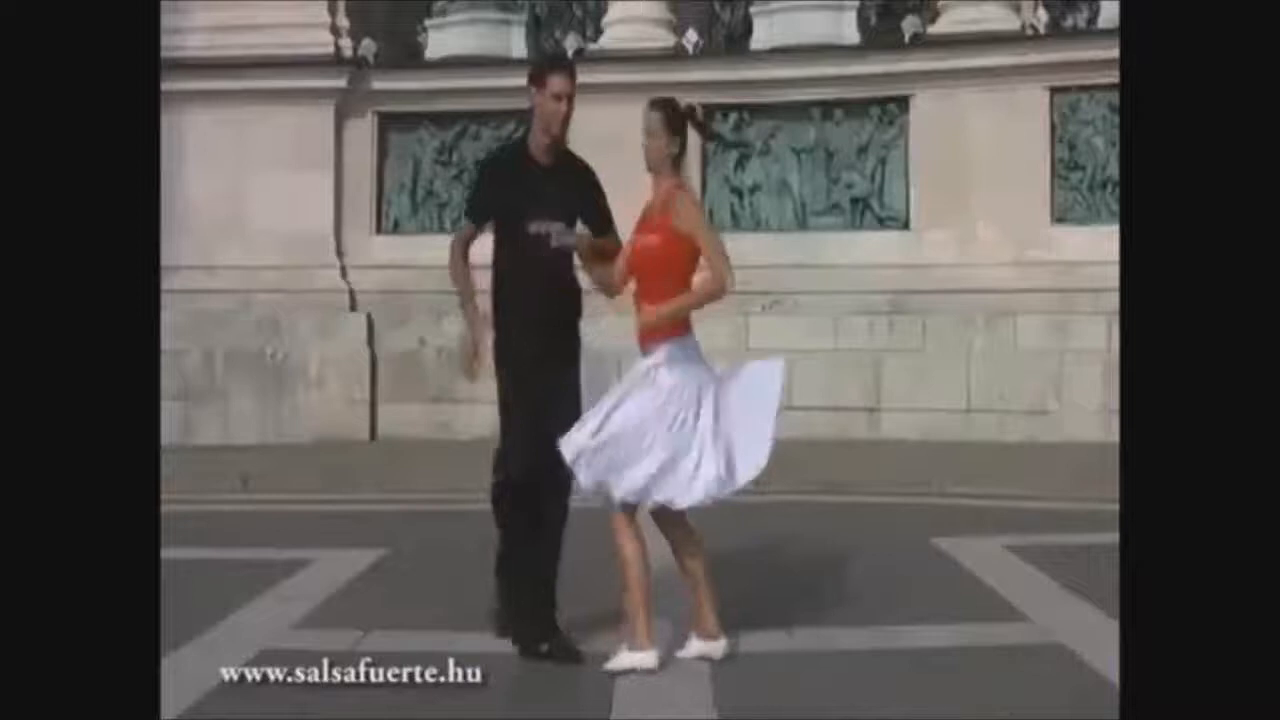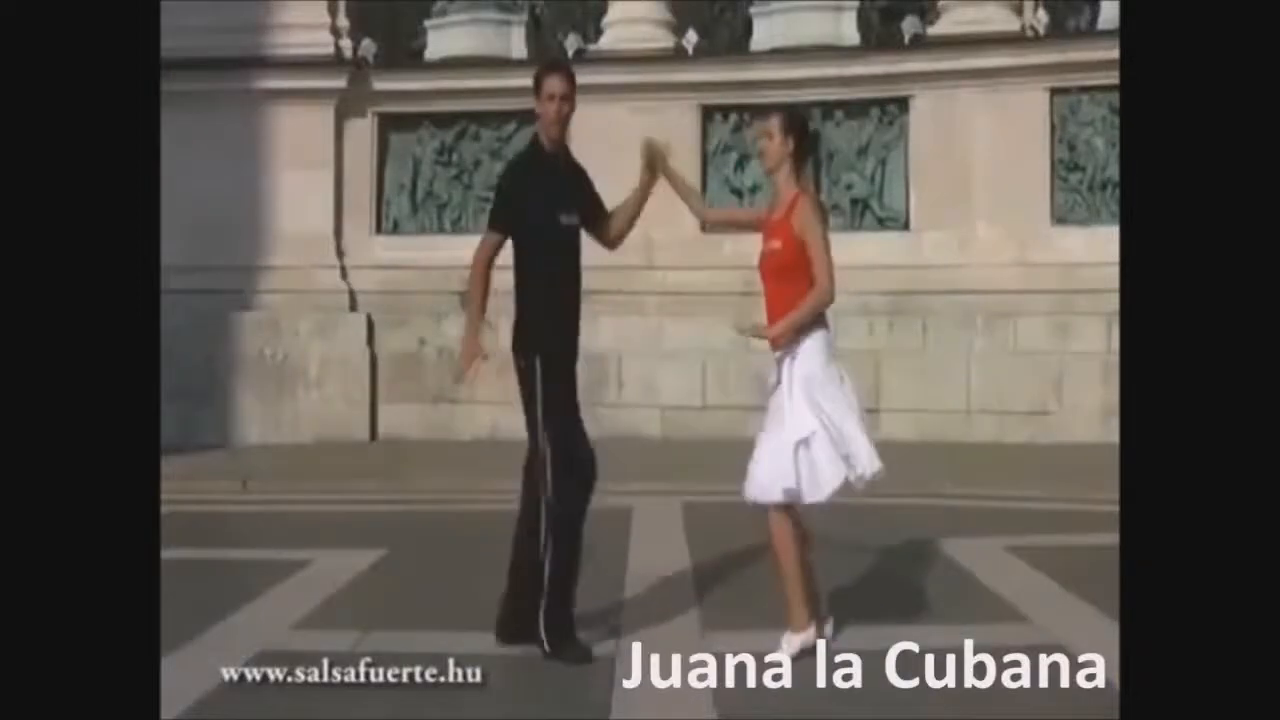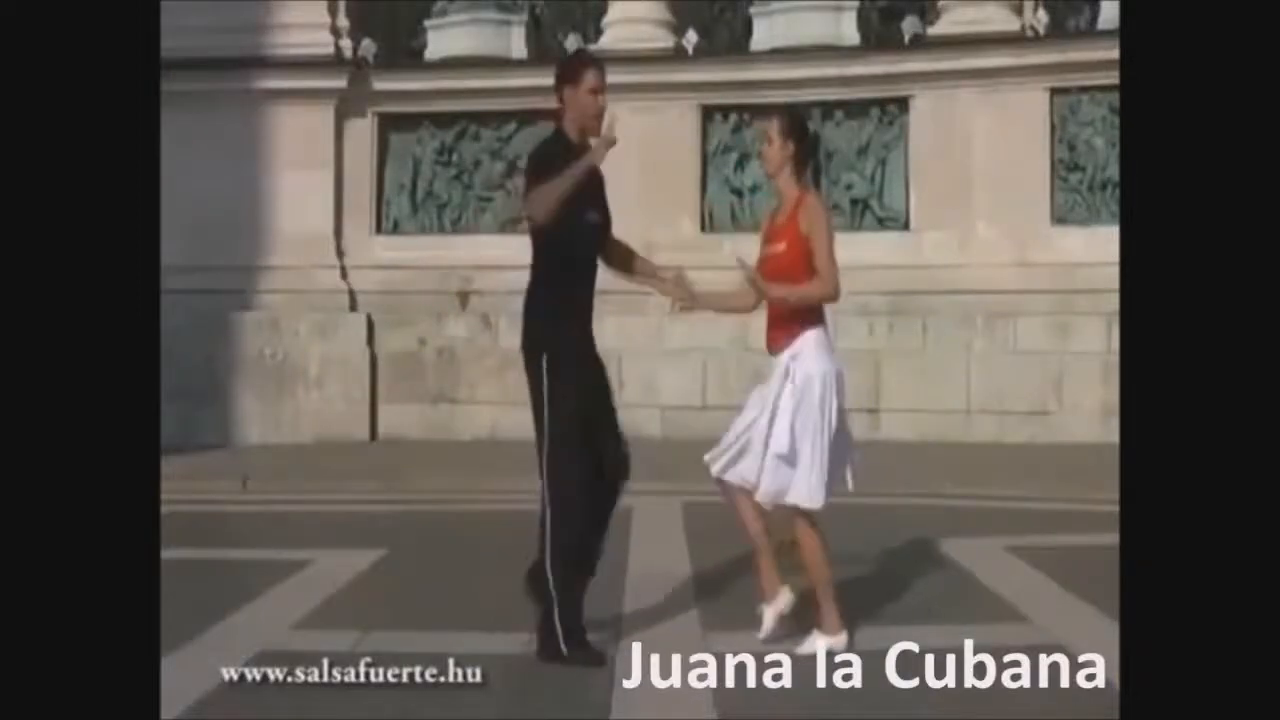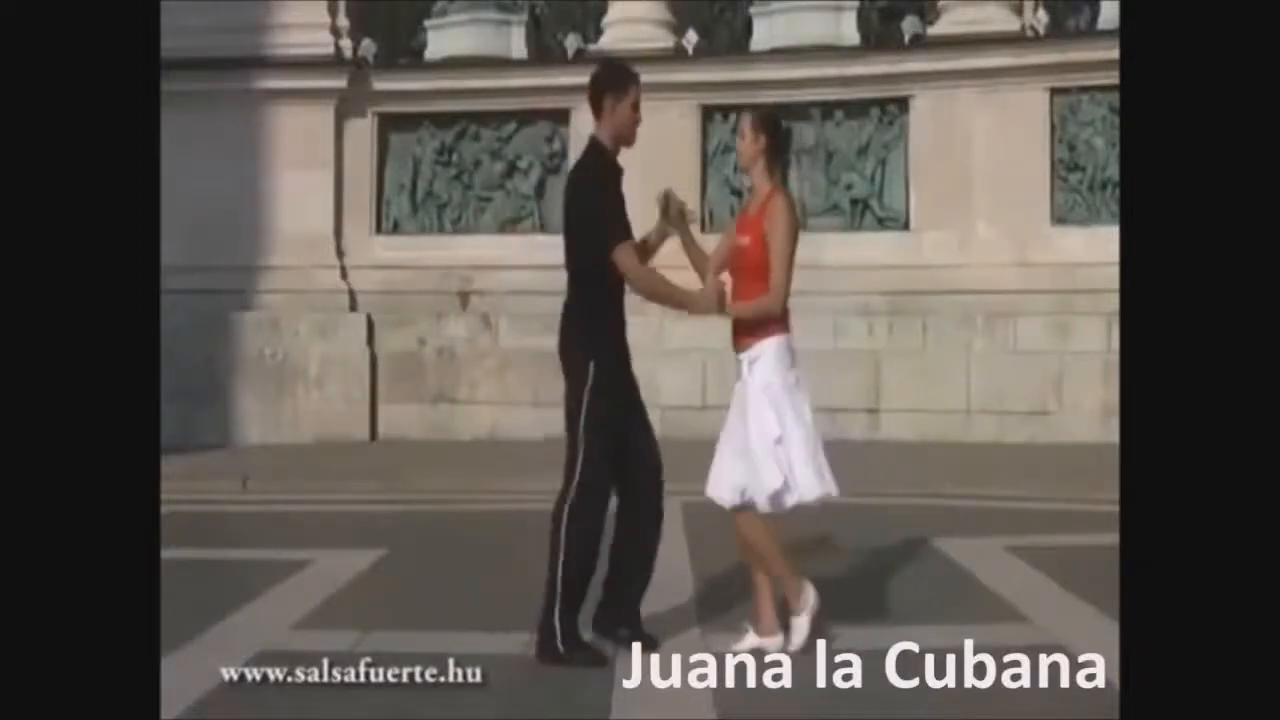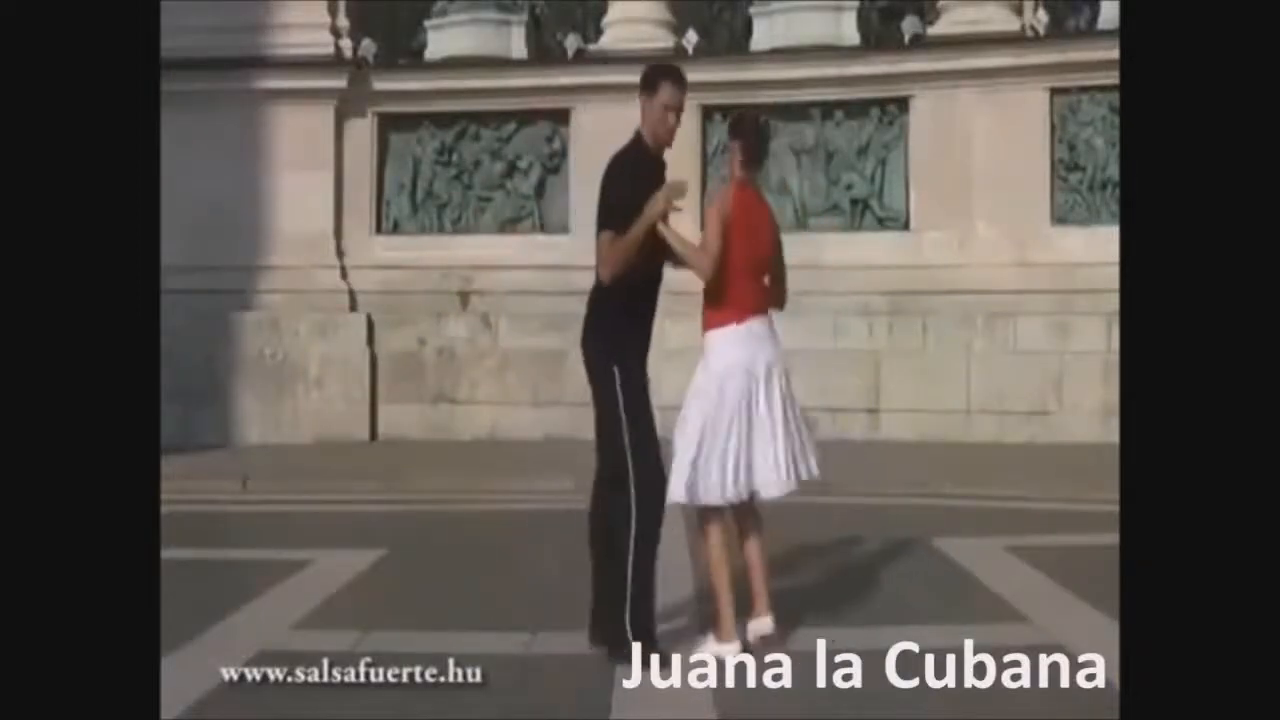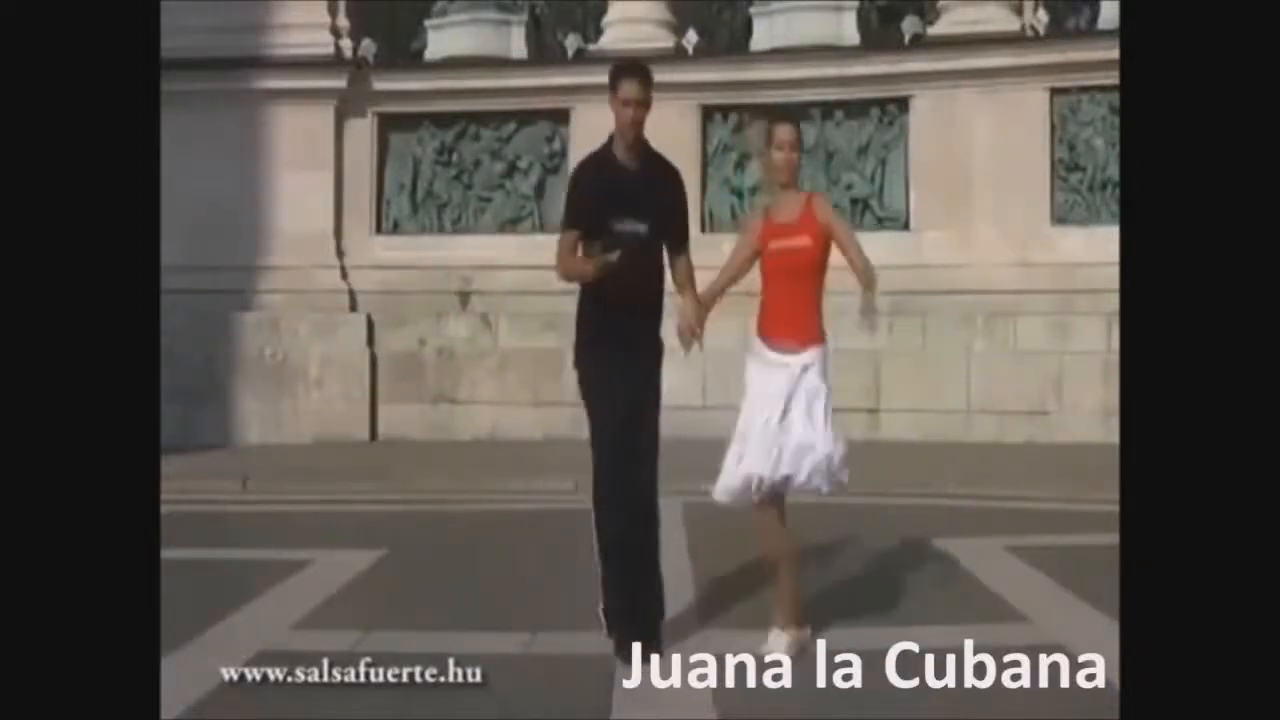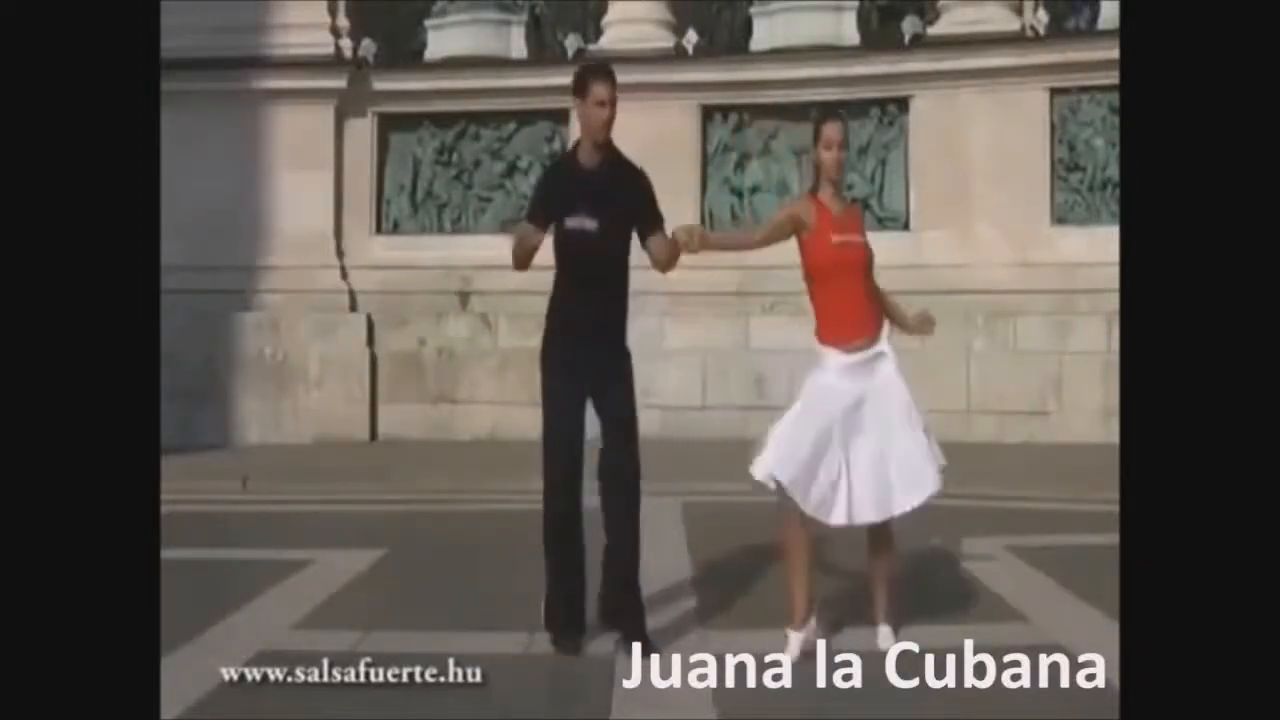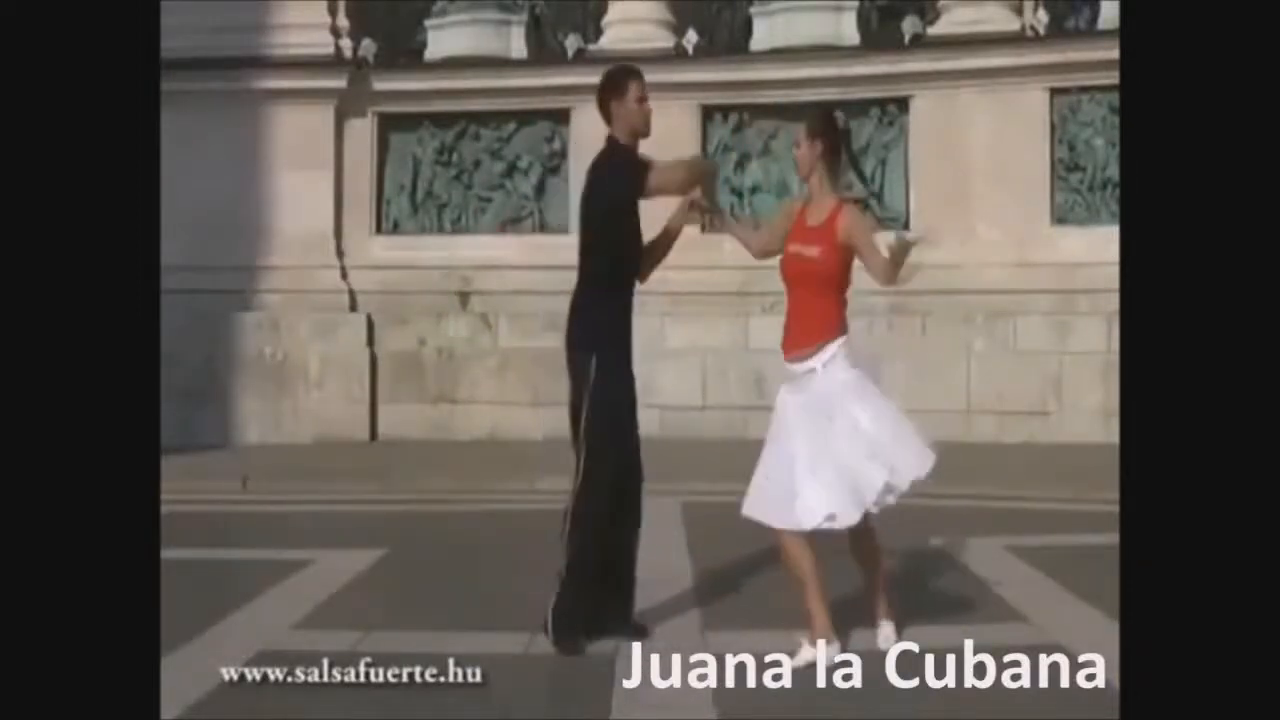
dt=0.5s
person 1, frame 1
left shoulder: (579, 176)
right shoulder: (500, 167)
left elbow: (610, 249)
right elbow: (459, 247)
left wrist: (587, 247)
right wrist: (472, 318)
left hip: (562, 345)
right hip: (515, 343)
left knee: (556, 478)
right knee: (517, 472)
left ankle: (538, 619)
right ankle: (526, 619)
person 1, frame 2
left shoulder: (574, 173)
right shoulder: (522, 172)
left elbow: (612, 233)
right elbow: (486, 254)
left wrist: (647, 183)
right wrist: (472, 329)
left hip: (562, 345)
right hip: (538, 345)
left knee: (550, 475)
right knee: (566, 471)
left ankle: (521, 613)
right ankle: (547, 622)
person 1, frame 3
left shoulder: (592, 169)
right shoulder: (549, 159)
right elbow: (537, 214)
left wrist: (657, 275)
right wrist: (587, 162)
left hip: (578, 338)
right hip: (549, 341)
left knee: (609, 465)
right knee: (564, 478)
left ankle: (552, 580)
right ankle: (560, 632)
person 1, frame 4
left shoulder: (604, 173)
right shoulder: (591, 178)
right elbow: (635, 275)
left wrist: (661, 230)
right wrist: (700, 301)
left hip: (606, 347)
right hip: (590, 349)
left knee: (643, 477)
right knee: (587, 484)
left ankle: (620, 612)
right ankle: (557, 632)
person 1, frame 5
left shoulder: (653, 169)
right shoulder: (625, 170)
right elbow: (608, 267)
right wrist: (650, 214)
left hip: (625, 342)
right hip: (612, 343)
left knee: (619, 477)
right knee: (642, 478)
left ankle: (610, 617)
right ankle: (628, 630)
person 1, frame 6
left shoulder: (666, 177)
right shoulder: (590, 175)
left elbow: (678, 254)
right elbow: (565, 256)
left wrist: (690, 302)
right wrist: (580, 264)
left hip: (644, 343)
right hip: (598, 344)
left knee: (643, 476)
right knee: (610, 471)
left ankle: (644, 613)
right ankle: (619, 614)
person 1, frame 7
left shoulder: (630, 180)
right shoulder: (555, 178)
left elbow: (660, 254)
right elbow: (525, 252)
left wrist: (681, 246)
right wrist: (520, 248)
left hip: (612, 345)
right hip: (563, 345)
left knee: (621, 473)
right knee: (561, 476)
left ankle: (623, 605)
right ankle: (564, 613)
person 1, frame 8
left shoulder: (626, 175)
right shoulder: (612, 166)
left elbow: (638, 264)
right elbow: (678, 177)
left wrist: (677, 225)
right wrist: (705, 172)
left hip: (612, 344)
right hip: (594, 344)
left knee: (619, 476)
right knee: (600, 477)
left ankle: (604, 602)
right ankle: (567, 612)
person 2, frame 1
left shoulder: (682, 203)
right shoulder: (652, 208)
left elbow: (721, 278)
right elbow: (616, 280)
left wrist: (667, 309)
left hip: (672, 365)
right hip: (659, 366)
left knee: (626, 500)
right knee: (662, 504)
left ankle: (641, 641)
right ankle: (708, 628)
person 2, frame 2
left shoulder: (805, 207)
right shoulder: (770, 214)
left elbow: (826, 287)
right elbow: (710, 215)
left wrist: (780, 327)
right wrist: (667, 175)
left hip: (807, 360)
right hip: (790, 365)
left knee: (778, 496)
right knee: (785, 497)
left ankle: (799, 622)
right ankle: (812, 613)
person 2, frame 3
left shoulder: (810, 207)
right shoulder: (773, 219)
left elbow: (830, 285)
right elbow: (751, 297)
left wrist: (775, 292)
right wrist: (696, 299)
left hip: (808, 360)
right hip: (786, 365)
left knee: (796, 502)
right knee: (737, 476)
left ankle: (831, 624)
right ankle: (773, 589)
person 2, frame 4
left shoulder: (779, 207)
right shoulder: (748, 209)
left elbow: (774, 299)
right elbow: (713, 267)
left wrist: (721, 305)
right wrist: (681, 229)
left hip: (768, 362)
right hip: (752, 364)
left knee: (746, 503)
right knee: (744, 501)
left ankle: (796, 590)
right ankle: (766, 621)
person 2, frame 5
left shoulder: (725, 196)
right shoulder: (766, 212)
left elbow: (708, 267)
left wrist: (665, 228)
left hip: (728, 351)
right hip: (762, 347)
left knee: (711, 498)
right knee: (742, 494)
left ankle: (726, 632)
right ankle: (762, 611)
person 2, frame 6
left shoulder: (819, 208)
right shoulder: (756, 224)
left elbow: (861, 263)
right elbow: (723, 281)
left wrist: (869, 299)
left hip: (806, 367)
right hip: (765, 364)
left knee: (772, 491)
right knee: (758, 492)
left ankle: (788, 617)
right ankle: (789, 619)
person 2, frame 7
left shoulder: (856, 215)
right shoulder: (803, 212)
right elbow: (757, 237)
left wrist: (906, 321)
right wrist: (704, 239)
left hip: (878, 366)
right hip: (834, 369)
left knee: (883, 503)
right knee: (791, 489)
left ankle: (882, 619)
right ankle: (800, 618)
person 2, frame 8
left shoulder: (849, 217)
right shoulder: (796, 211)
left elbow: (884, 274)
right elbow: (761, 247)
left wrist: (899, 255)
right wrist: (718, 217)
left hip: (830, 372)
right hip: (797, 376)
left knee: (850, 513)
right knee: (782, 513)
left ankle: (882, 611)
right ankle: (820, 632)
